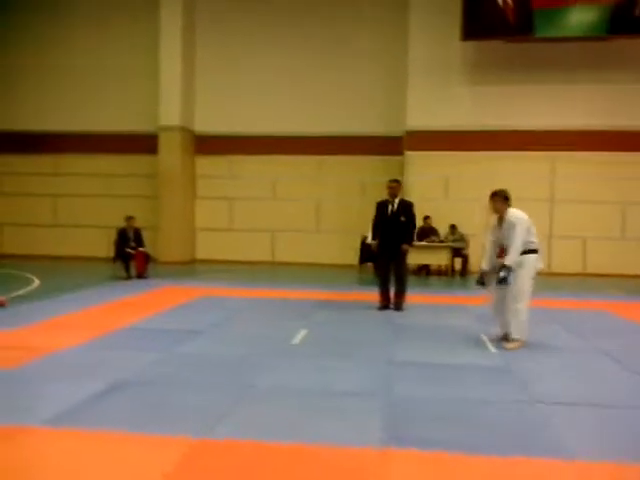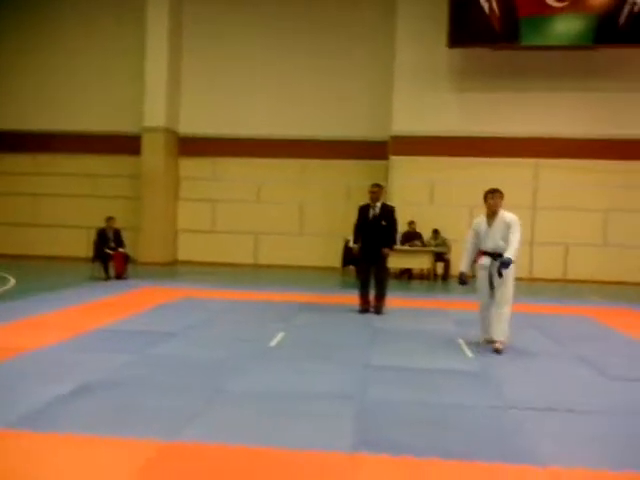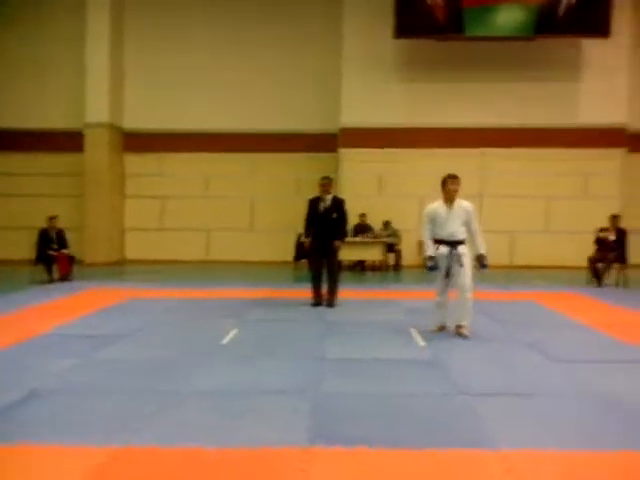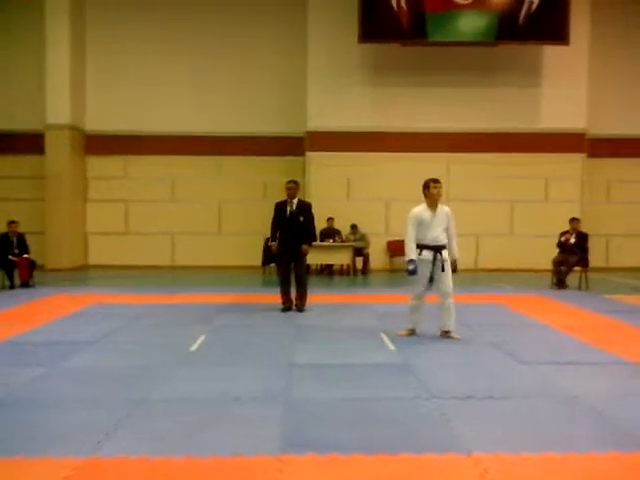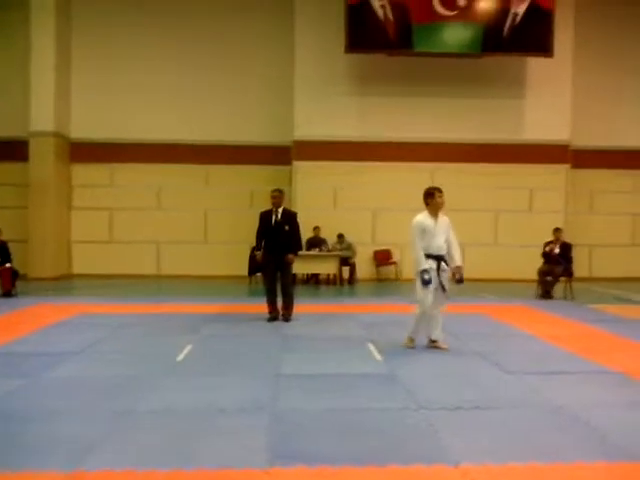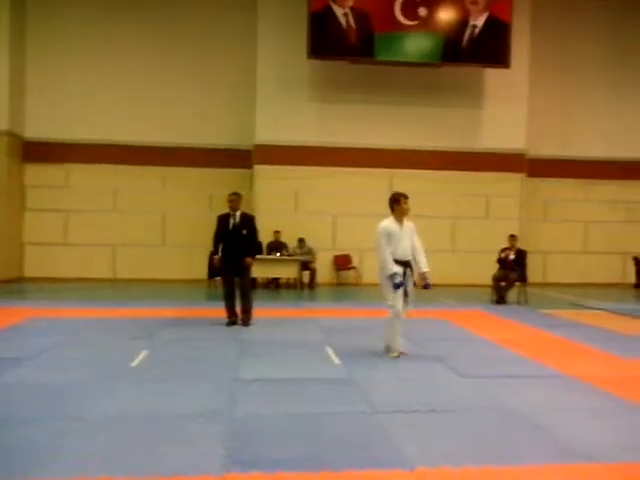
dt=0.3s
person 1, frame 1
left shoulder: (518, 218)
right shoulder: (497, 222)
left elbow: (517, 243)
right elbow: (492, 247)
left wrist: (507, 266)
right wrist: (485, 269)
left hip: (526, 259)
right hip: (511, 259)
left knee: (517, 298)
right knee: (499, 296)
left ankle: (518, 337)
right ankle: (507, 331)
person 1, frame 2
left shoulder: (511, 219)
right shoulder: (478, 222)
left elbow: (514, 241)
right elbow: (471, 247)
left wrist: (507, 258)
right wrist: (464, 270)
left hip: (503, 264)
right hip: (485, 263)
left knee: (502, 302)
right knee: (485, 301)
left ankle: (498, 339)
right ankle: (488, 335)
person 1, frame 3
left shoulder: (467, 207)
right shoulder: (432, 209)
left elbow: (475, 231)
right elbow: (427, 233)
left wrist: (481, 252)
right wrist: (430, 255)
left hip: (460, 251)
right hip: (441, 251)
left knee: (465, 287)
right knee: (441, 289)
left ankle: (462, 324)
right ankle: (441, 322)
person 1, frame 4
left shoulder: (446, 212)
right shoulder: (416, 213)
left elbow: (451, 236)
right elbow: (410, 237)
left wrist: (454, 257)
right wrist: (411, 260)
left hip: (441, 255)
right hip: (424, 256)
left knee: (447, 293)
right knee: (419, 293)
left ankle: (447, 328)
right ankle: (412, 327)
person 1, frame 5
left shoulder: (445, 221)
right shoulder: (419, 221)
left elbow: (452, 244)
right elbow: (417, 247)
left wrist: (458, 266)
right wrist: (423, 270)
left hip: (442, 265)
right hip: (428, 265)
left knee: (438, 304)
right knee: (426, 304)
left ankle: (434, 338)
right ankle: (412, 336)
person 1, frame 6
left shoulder: (410, 227)
right shoulder: (384, 226)
left elbow: (417, 250)
right elbow: (384, 252)
left wrist: (423, 271)
right wrist: (393, 274)
left hip: (407, 271)
right hip: (391, 271)
left knee: (402, 309)
right knee: (397, 309)
left ankle: (392, 344)
right ankle: (395, 346)
person 2, frame 1
left shoulder: (407, 205)
right shoulder: (381, 205)
left elbow: (411, 225)
right elbow: (376, 223)
left wrist: (407, 243)
right wrist: (374, 239)
left hip: (400, 245)
right hip: (383, 244)
left knee: (400, 274)
right knee: (383, 273)
left ankle: (398, 301)
right ankle: (384, 301)
person 2, frame 2
left shoulder: (389, 210)
right shoulder: (363, 209)
left elbow: (392, 230)
right elbow: (358, 227)
left wrist: (388, 247)
right wrist: (356, 243)
left hip: (380, 249)
right hip: (364, 248)
left knee: (380, 278)
right knee: (363, 277)
left ankle: (378, 305)
right ankle: (364, 304)
person 2, frame 3
left shoulder: (339, 202)
right shoulder: (313, 202)
left elbow: (343, 222)
right elbow: (309, 220)
left wrist: (339, 239)
right wrist: (307, 237)
left hip: (331, 242)
right hip: (316, 241)
left knee: (332, 270)
right knee: (315, 270)
left ankle: (331, 298)
right ankle: (317, 297)
person 2, frame 4
left shoulder: (306, 206)
right shoulder: (279, 205)
left elbow: (310, 226)
right elbow: (275, 224)
left wrist: (307, 243)
right wrist: (273, 241)
left hip: (299, 246)
right hip: (283, 245)
left knee: (300, 275)
right knee: (283, 275)
left ankle: (300, 302)
right ankle: (286, 302)
person 2, frame 5
left shoulder: (291, 215)
right shoulder: (264, 215)
left elbow: (296, 235)
right elbow: (260, 234)
left wrist: (293, 253)
right wrist: (258, 250)
left hip: (285, 255)
right hip: (268, 255)
left knee: (287, 285)
right knee: (269, 285)
left ankle: (287, 312)
right ankle: (273, 312)
person 2, frame 6
left shoulder: (249, 218)
right shoulder: (222, 218)
left elbow: (254, 239)
right elbow: (217, 237)
left wrist: (251, 256)
right wrist: (216, 254)
left hip: (243, 259)
right hip: (226, 259)
left knee: (245, 289)
right knee: (228, 289)
left ankle: (246, 316)
right ankle: (232, 316)
